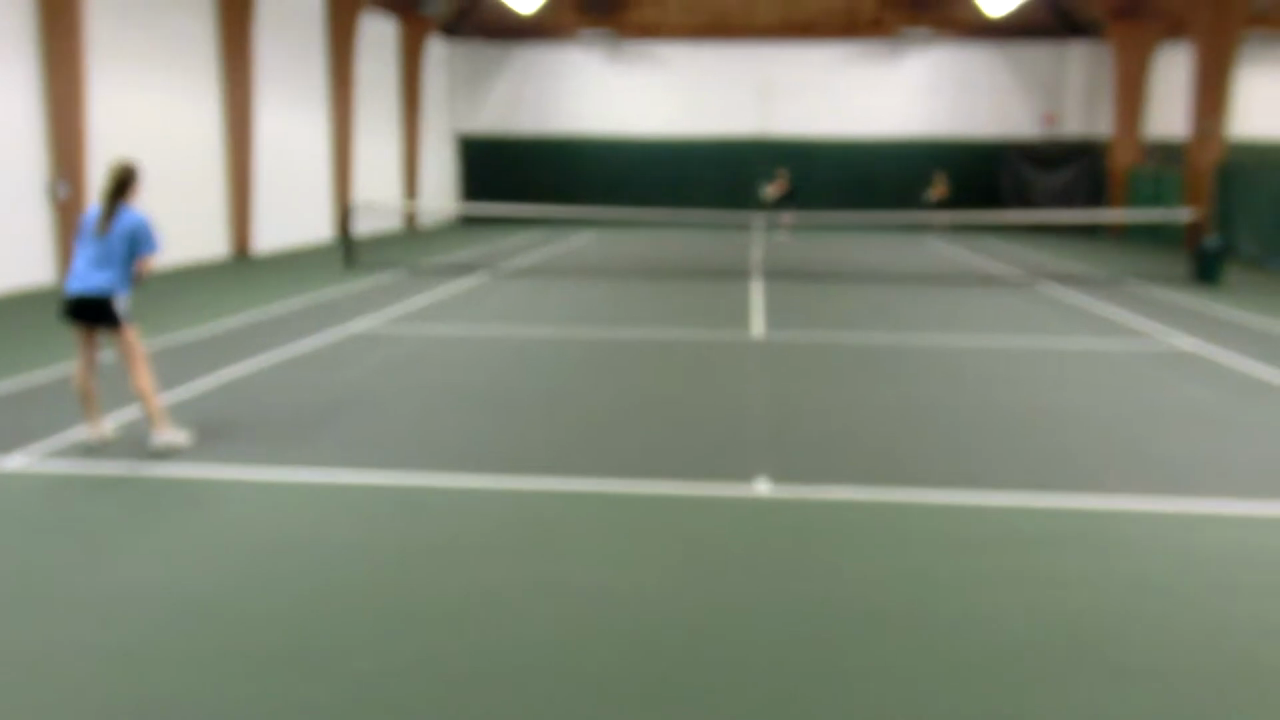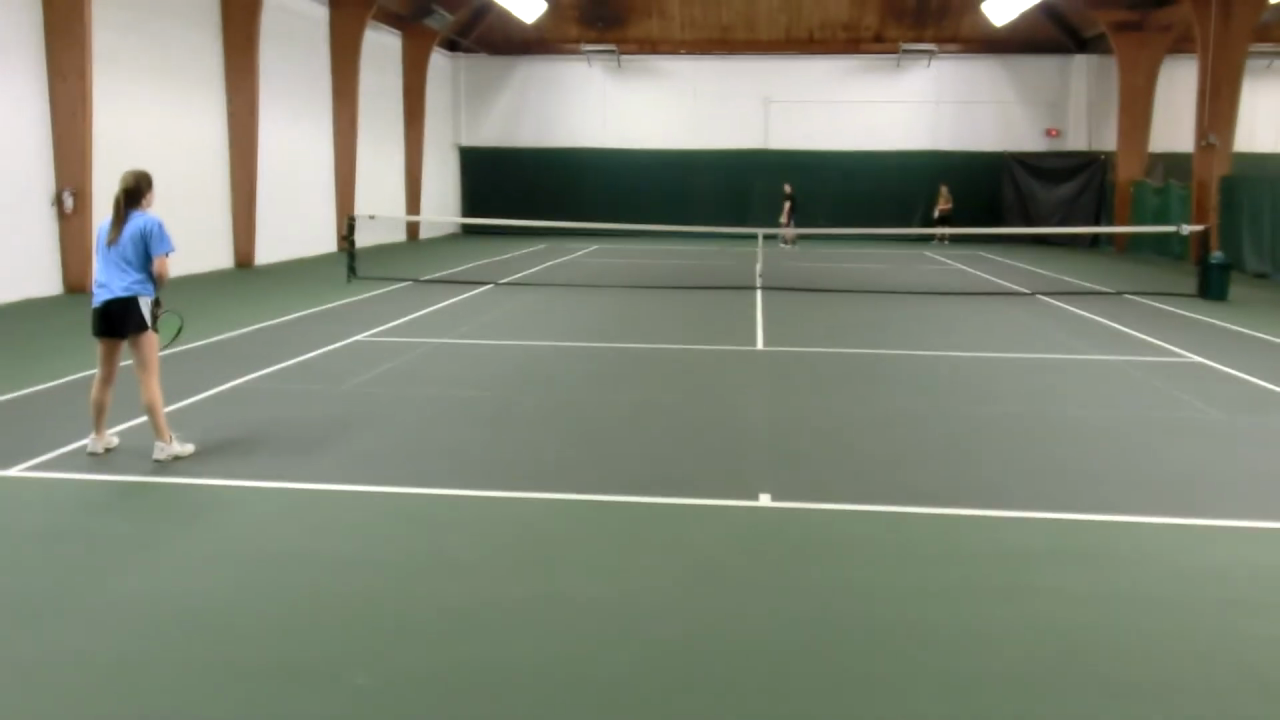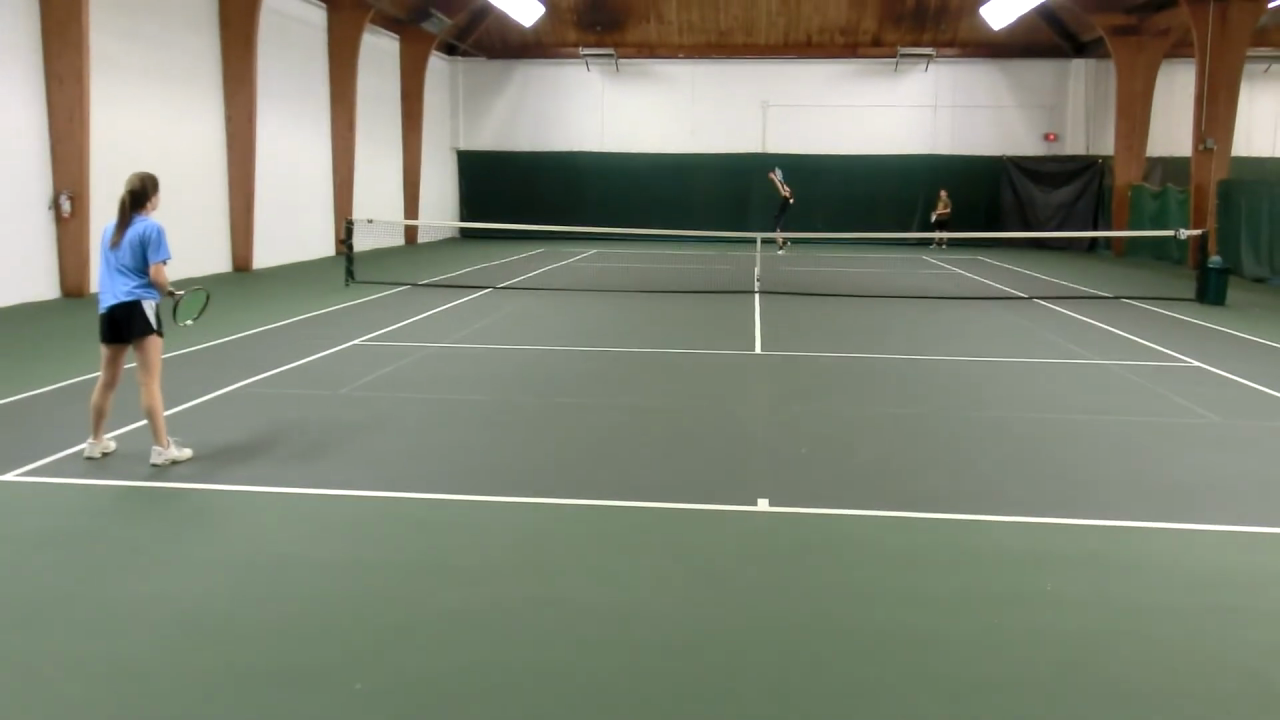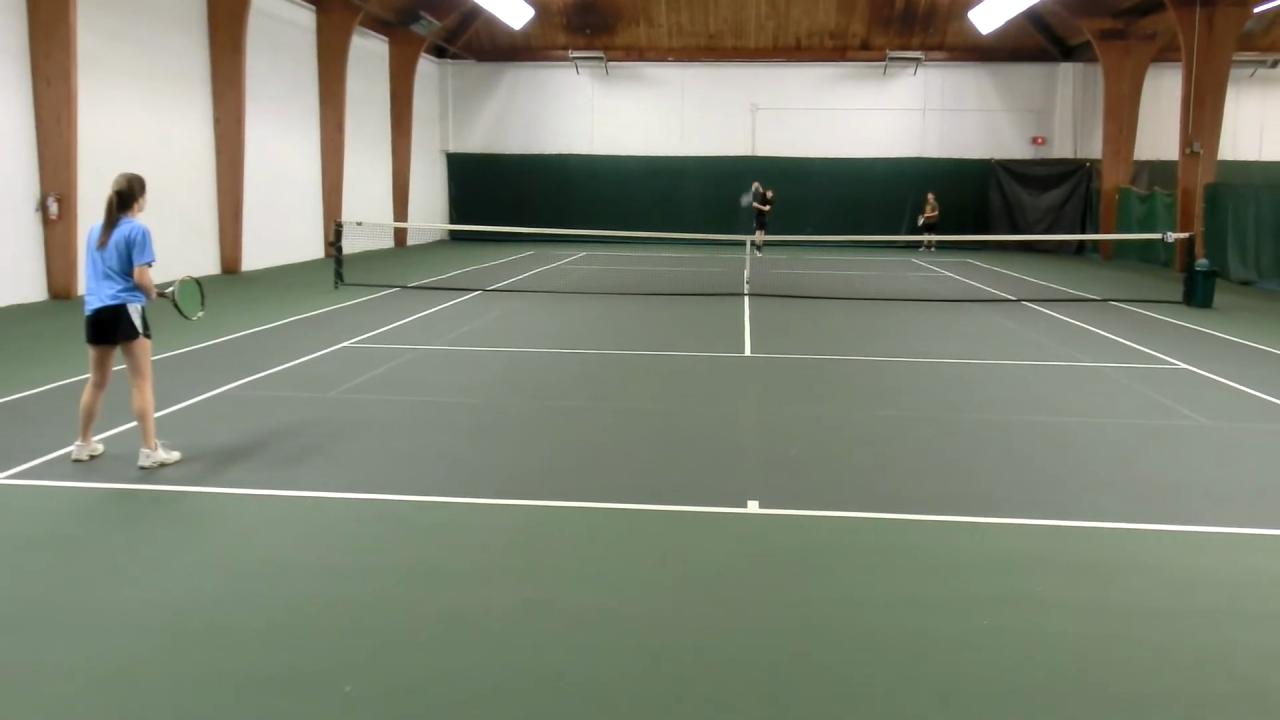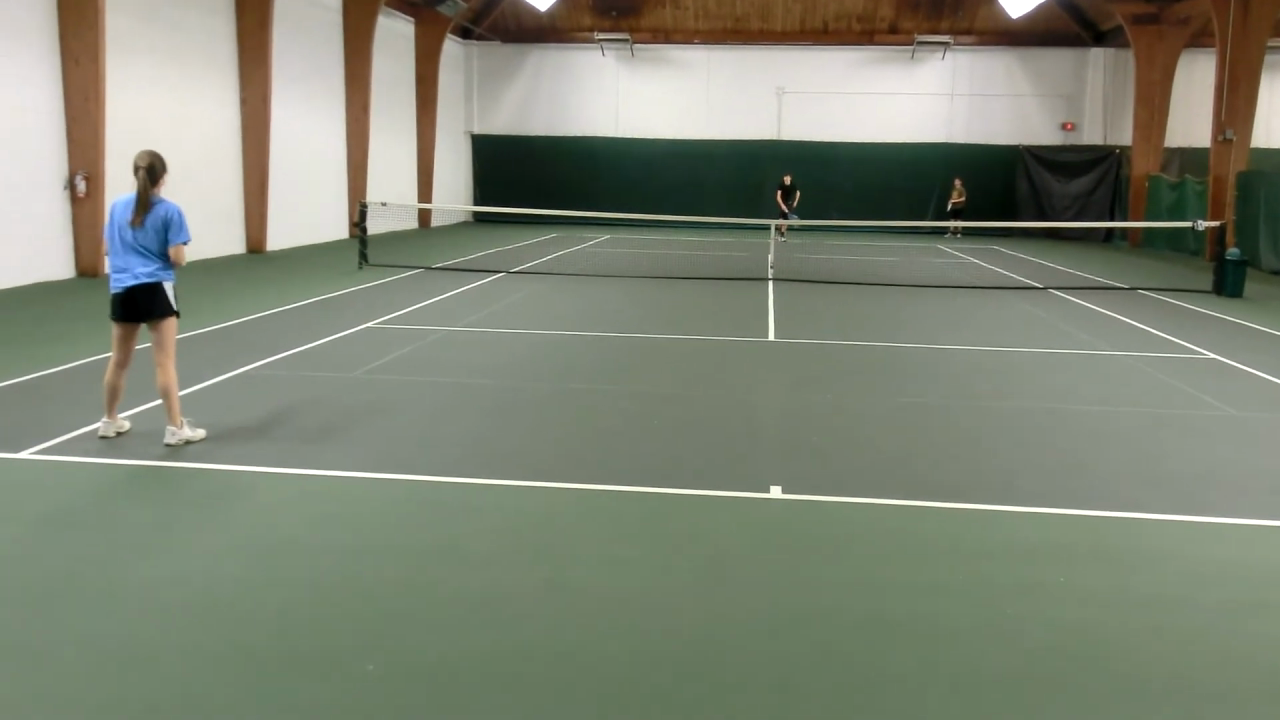
dt=0.7s
person 1, frame 1
left shoulder: (91, 214)
right shoulder: (137, 222)
left elbow: (79, 251)
right elbow: (142, 270)
left hip: (77, 293)
right hip: (108, 295)
left knee: (85, 360)
right knee: (138, 364)
left ankle: (95, 425)
right ankle: (161, 428)
person 1, frame 2
left shoulder: (105, 226)
right shoulder: (150, 223)
right elbow: (160, 270)
right wrist: (157, 290)
left hip: (102, 303)
right hip: (132, 302)
left knee: (105, 375)
right knee: (148, 376)
left ankle: (98, 437)
right ankle: (164, 443)
person 1, frame 3
left shoulder: (111, 229)
right shoulder: (151, 228)
right elbow: (156, 276)
right wrist: (167, 290)
left hip: (109, 308)
right hip: (138, 307)
left knee: (107, 379)
right knee: (149, 381)
left ankle: (95, 441)
right ankle: (162, 448)
person 1, frame 4
left shoulder: (96, 230)
right shoulder: (137, 230)
left elbow: (96, 272)
right elbow: (140, 277)
right wrist: (151, 293)
left hip: (95, 311)
right hip: (124, 309)
left knee: (97, 381)
right knee: (142, 383)
left ankle: (83, 443)
right ankle: (150, 450)
person 1, frame 5
left shoulder: (117, 206)
right shoulder: (170, 211)
left elbow: (107, 250)
right elbow: (177, 258)
left hip: (121, 290)
right hip: (155, 288)
left knee: (119, 360)
right knee: (165, 361)
left ankle: (110, 420)
right ankle: (175, 427)
